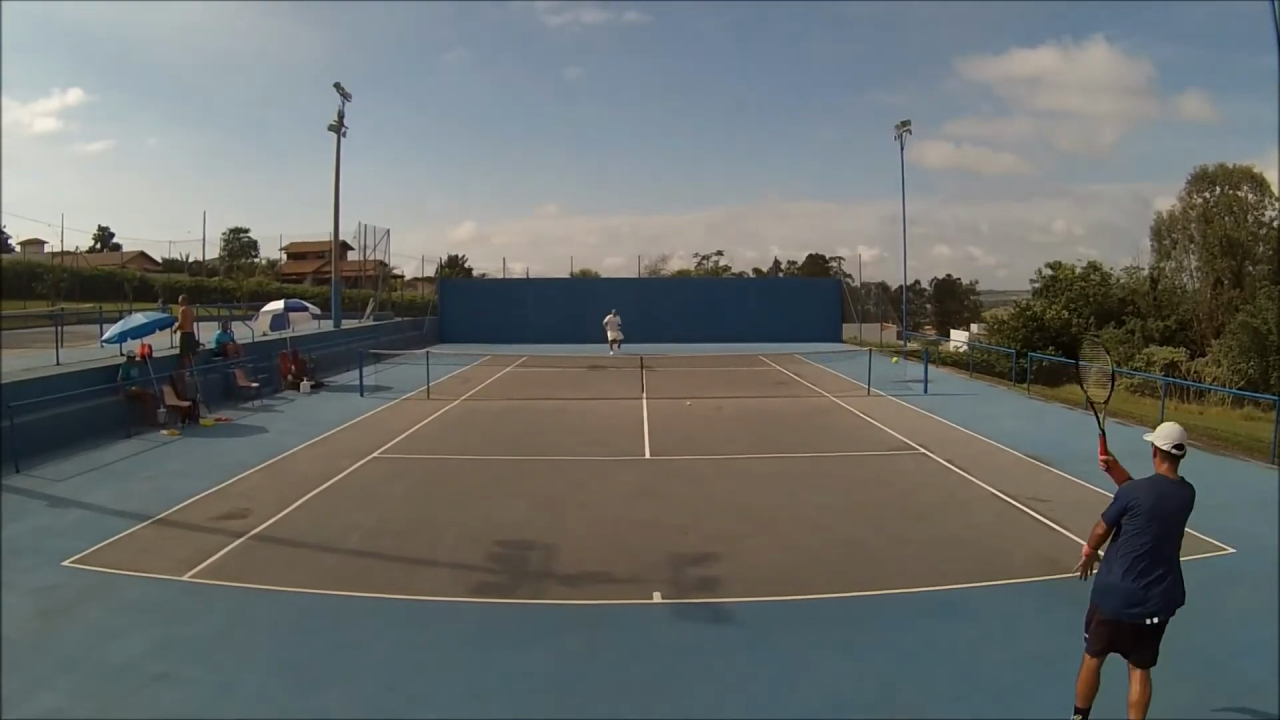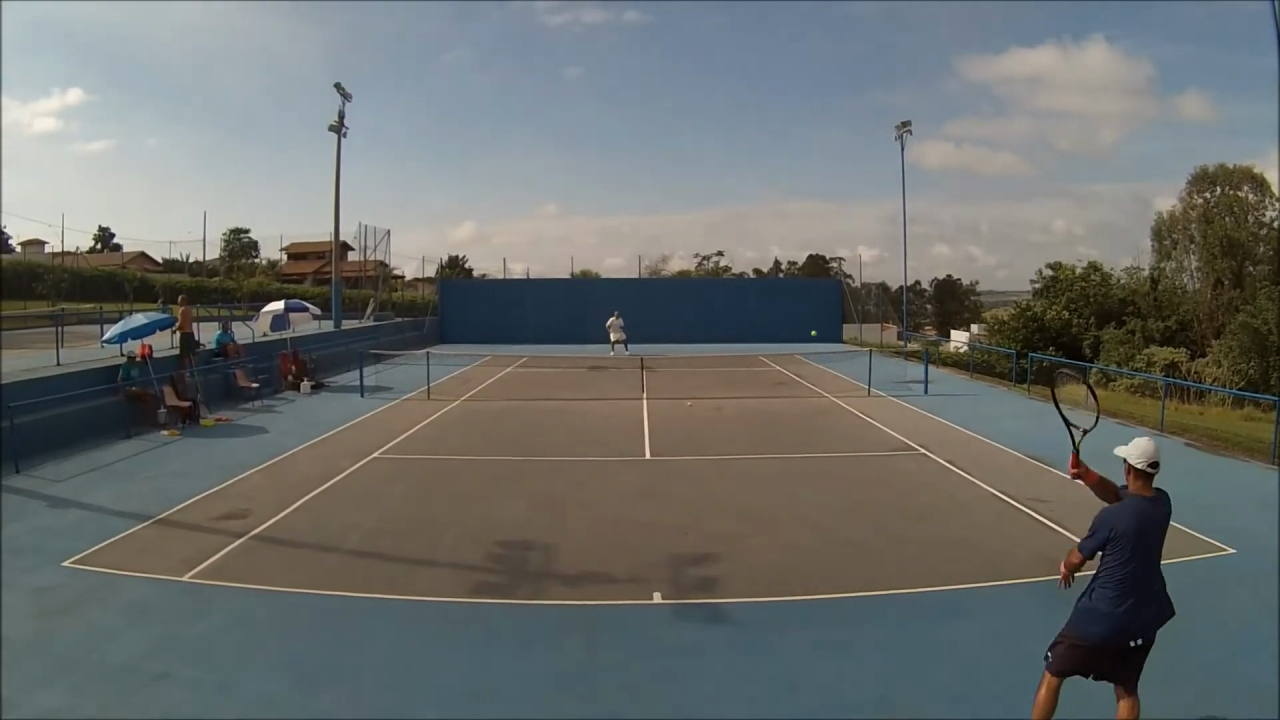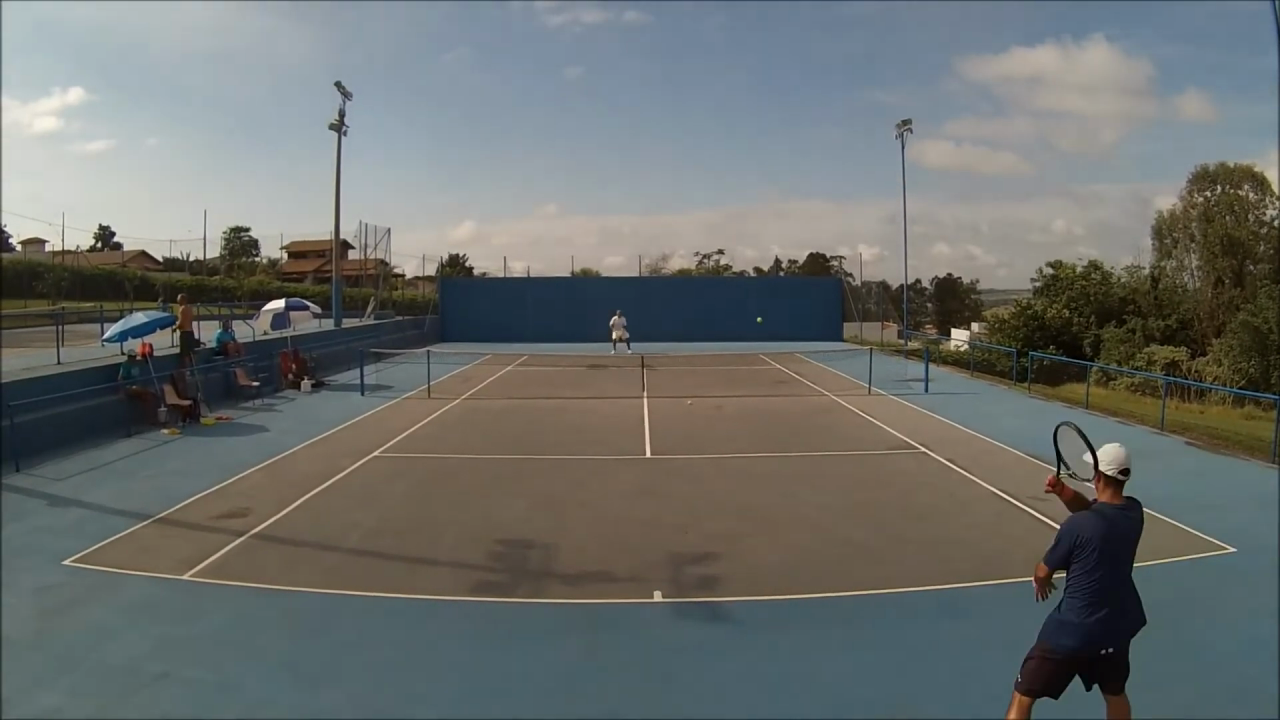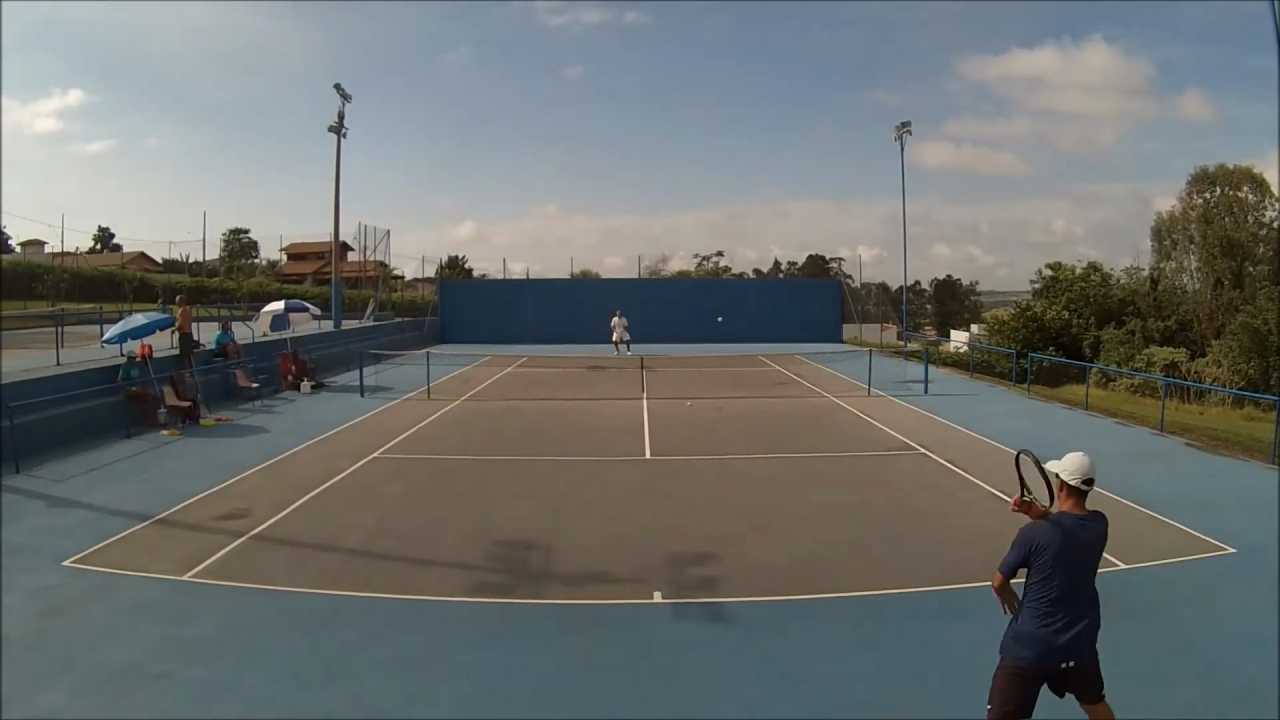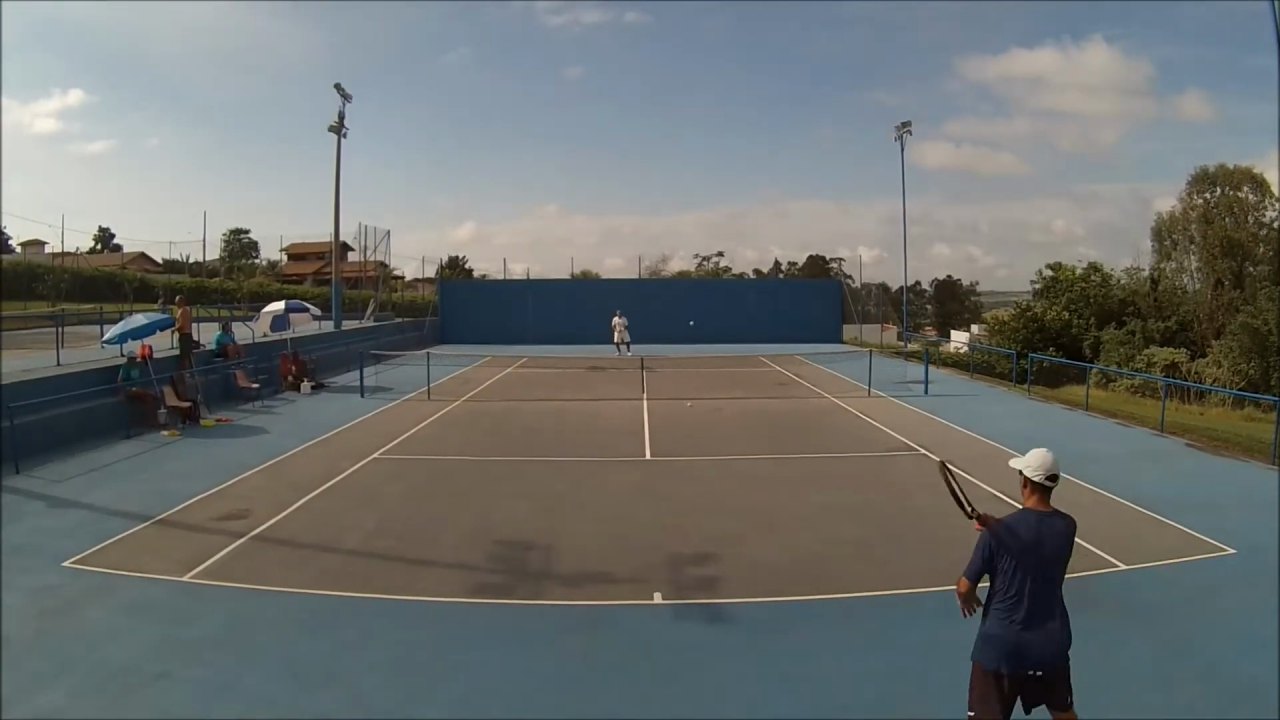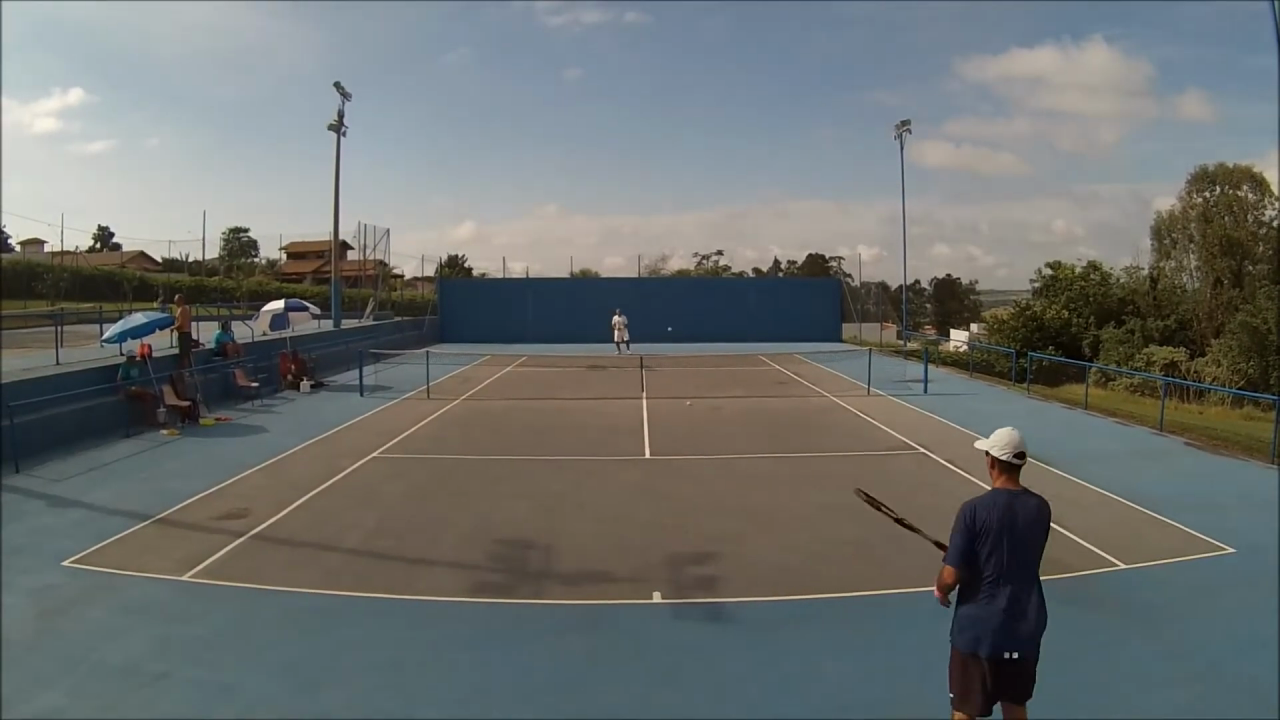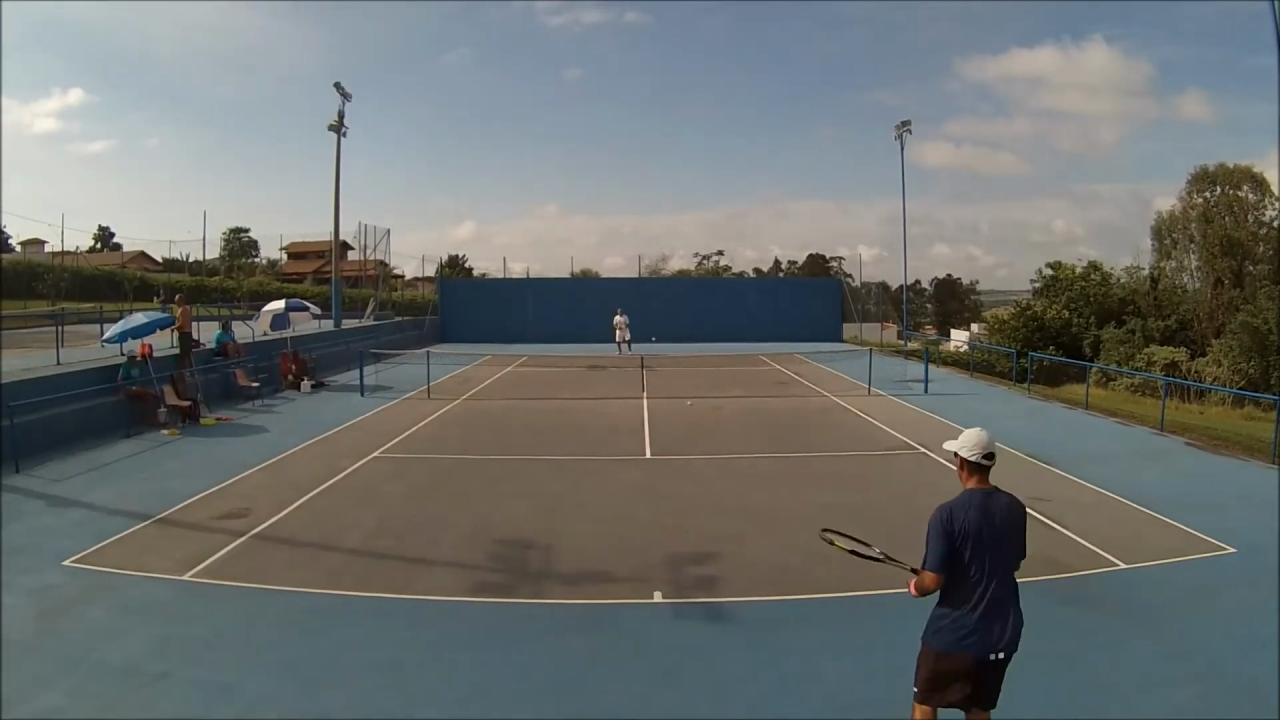
dt=0.1s
person 1, frame 1
left shoulder: (1133, 493)
right shoulder: (1186, 493)
left elbow: (1100, 533)
left wrist: (1088, 552)
right wrist: (1115, 468)
left hip: (1117, 592)
right hip: (1158, 597)
left knee: (1093, 657)
right knee: (1140, 670)
person 1, frame 2
left shoulder: (1111, 518)
right shoulder: (1163, 503)
left elbow: (1076, 560)
right elbow: (1118, 496)
left wrist: (1066, 568)
right wrist: (1086, 475)
left hip: (1099, 618)
right hip: (1142, 621)
left knee: (1052, 676)
right knee: (1127, 691)
person 1, frame 3
left shoulder: (1076, 528)
right shoulder: (1134, 512)
left elbow: (1044, 571)
right elbow: (1091, 510)
left wrist: (1042, 582)
right wrist: (1063, 490)
left hip: (1070, 631)
right hip: (1114, 628)
right knee: (1115, 694)
person 1, frame 4
left shoulder: (1034, 534)
right shoulder: (1100, 524)
left elbow: (999, 581)
left wrist: (1007, 596)
right wrist: (1033, 511)
left hip: (1030, 643)
right hip: (1078, 640)
person 1, frame 5
left shoulder: (998, 533)
right shoulder: (1067, 527)
left elbow: (964, 588)
left wrist: (968, 602)
left hip: (1000, 647)
right hip: (1050, 643)
person 1, frame 6
left shoulder: (973, 511)
right shoulder: (1042, 509)
left elbow: (950, 576)
left wrist: (941, 590)
left hip: (979, 629)
right hip: (1025, 628)
person 1, frame 7
left shoulder: (947, 514)
right shoulder: (1015, 508)
left elbow: (933, 582)
left wrist: (916, 585)
left hip: (956, 631)
right hip: (1002, 630)
